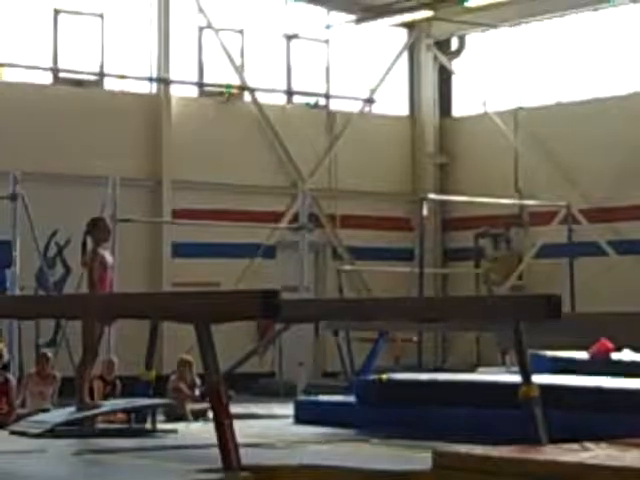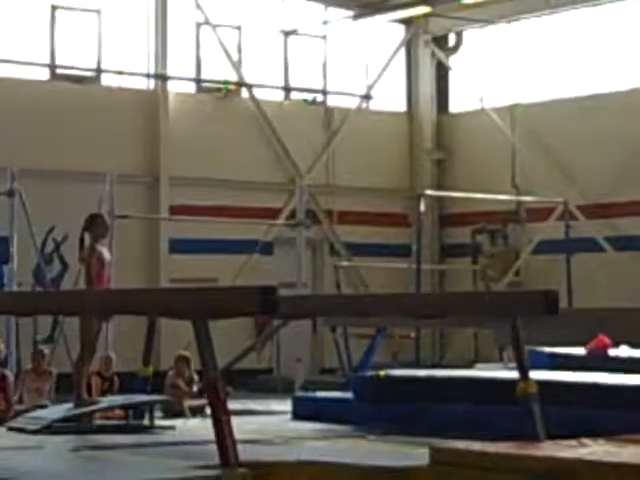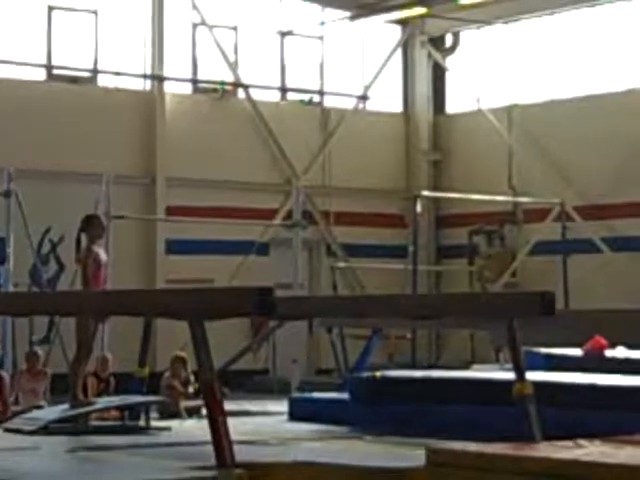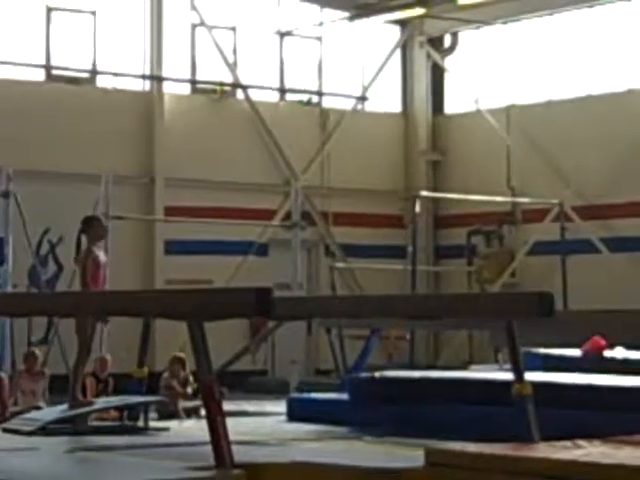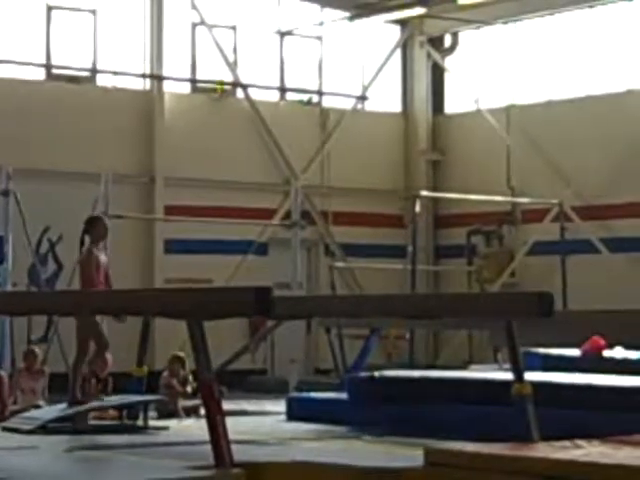
dt=0.2s
person 1, frame 1
left shoulder: (107, 254)
right shoulder: (95, 254)
right elbow: (93, 284)
left knee: (92, 354)
right knee: (89, 354)
left ankle: (84, 397)
right ankle: (82, 398)
person 1, frame 2
left shoulder: (104, 250)
right shoulder: (93, 250)
right elbow: (91, 281)
left knee: (90, 350)
right knee: (86, 350)
left ankle: (82, 393)
right ankle: (79, 394)
person 1, frame 3
left shoulder: (100, 250)
right shoulder: (89, 251)
right elbow: (87, 281)
left knee: (87, 351)
right knee: (83, 350)
left ankle: (78, 394)
right ankle: (75, 395)
person 1, frame 4
left shoulder: (100, 251)
right shoulder: (89, 252)
right elbow: (86, 283)
left knee: (86, 351)
right knee: (84, 351)
left ankle: (77, 394)
right ankle: (75, 395)
person 1, frame 5
left shoulder: (102, 253)
right shoulder: (90, 253)
left elbow: (107, 283)
right elbow: (92, 283)
left knee: (85, 350)
right knee: (100, 345)
left ankle: (75, 393)
